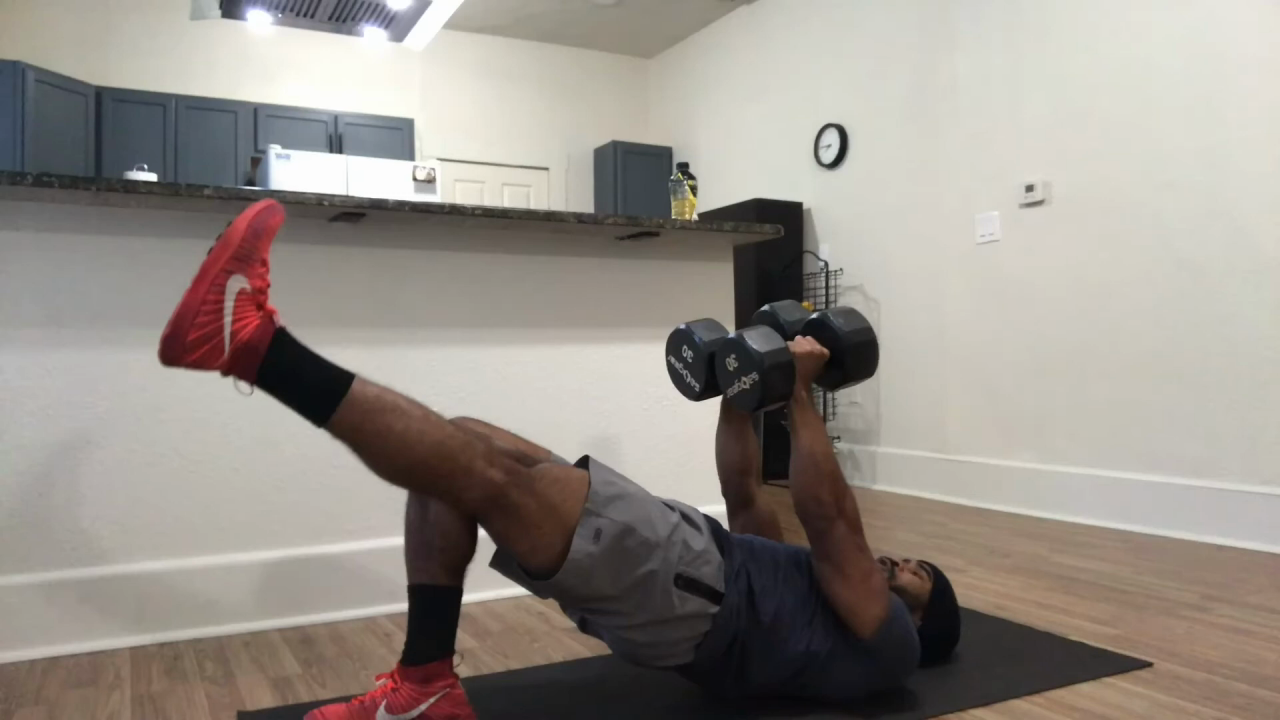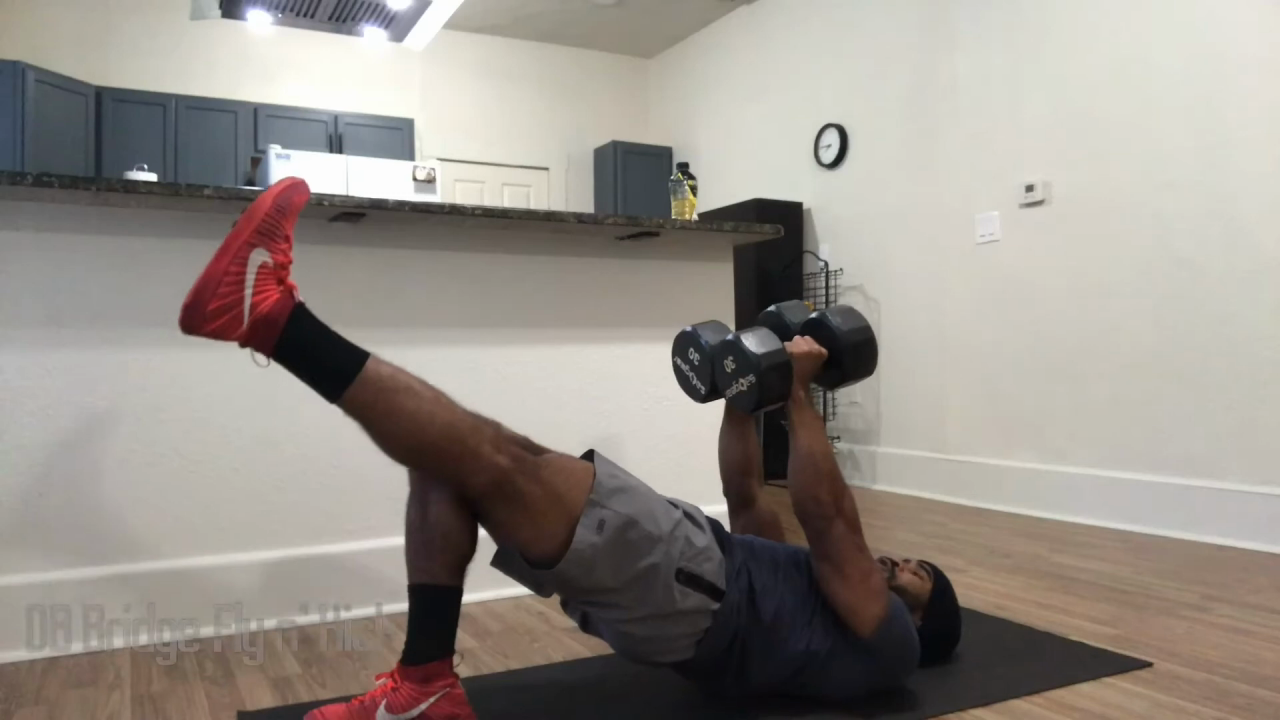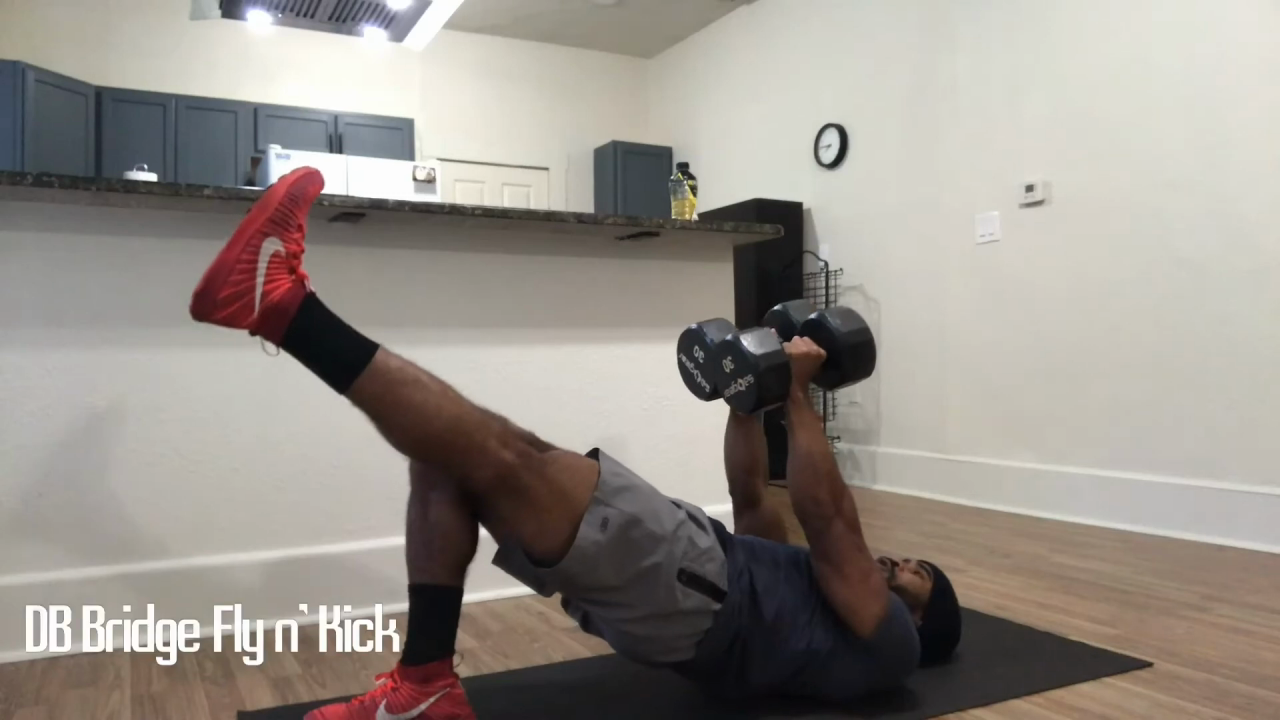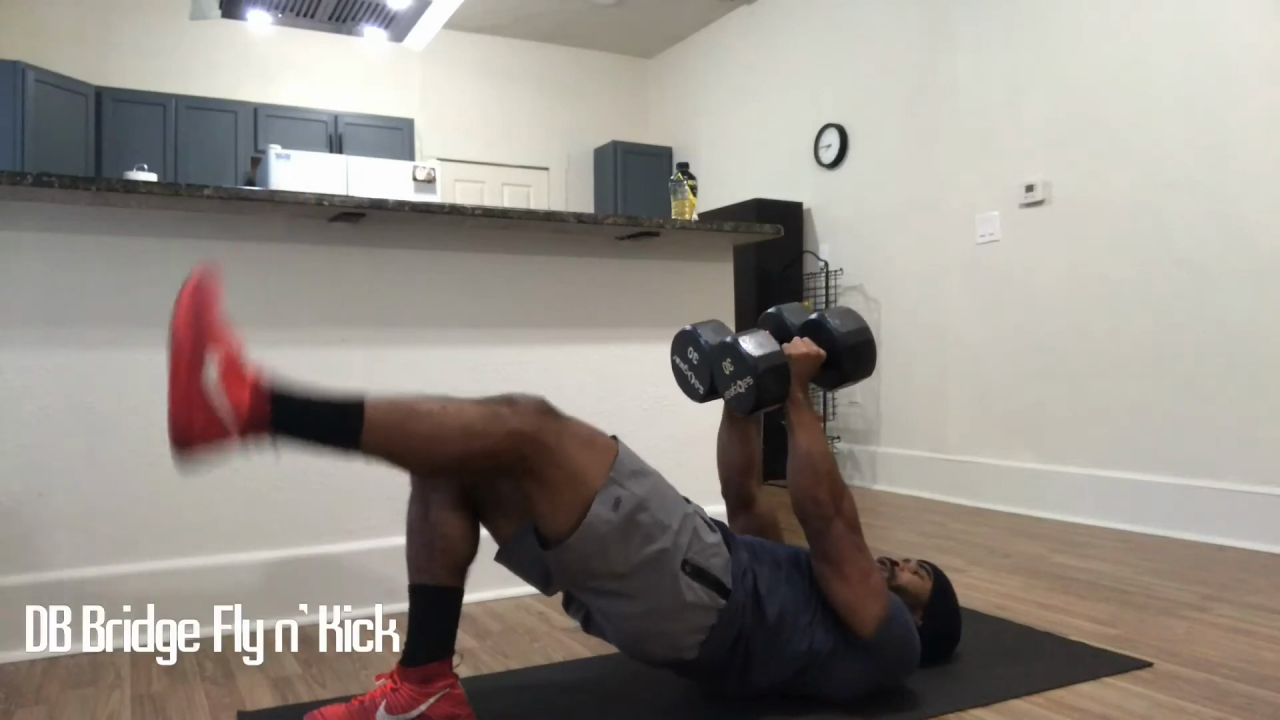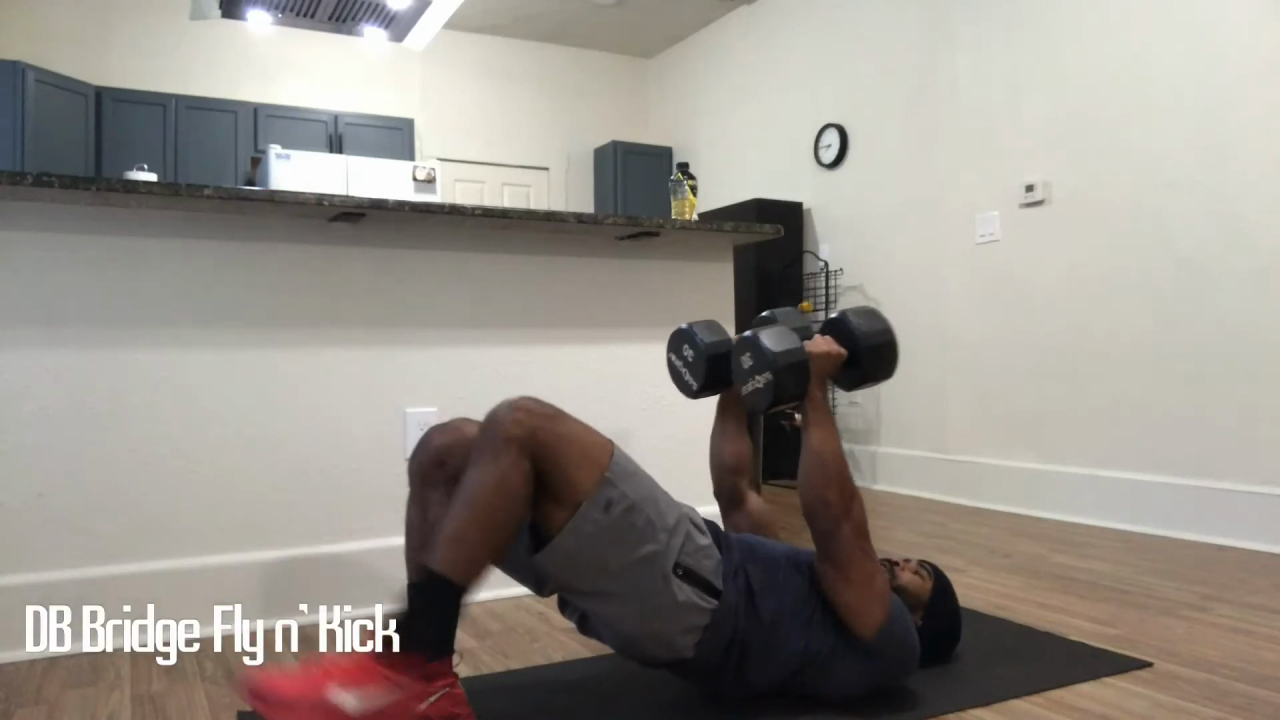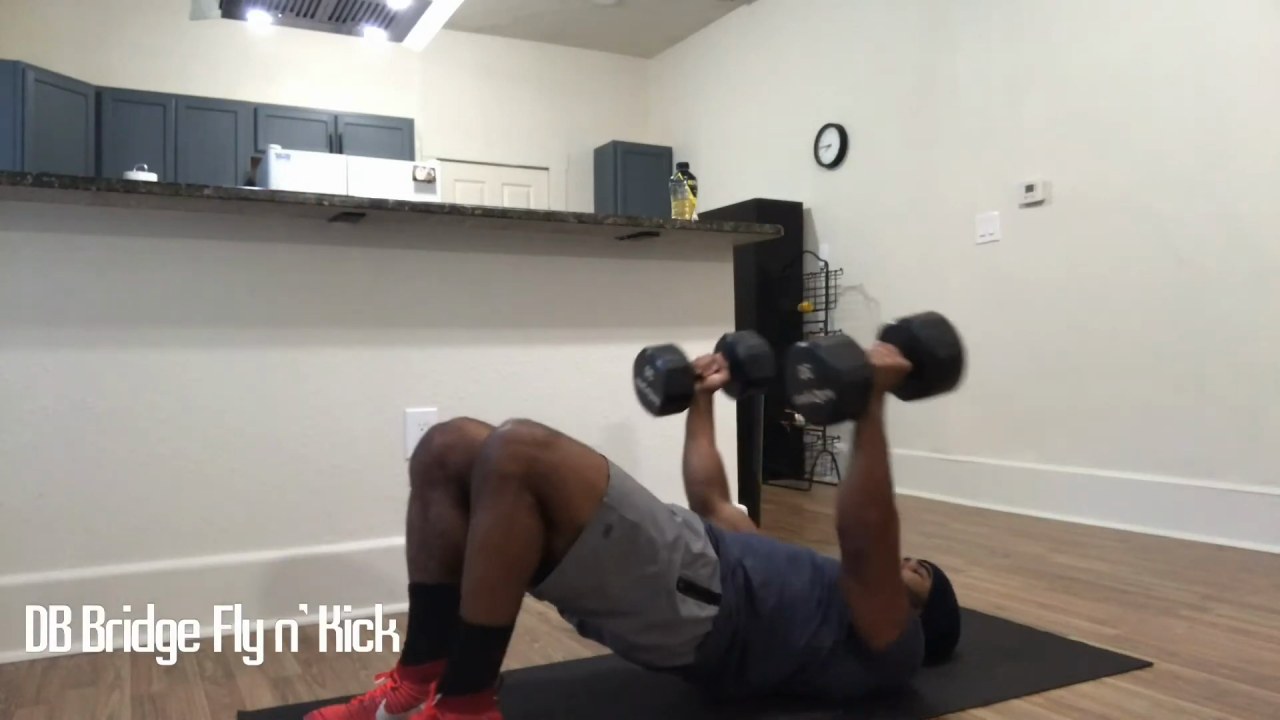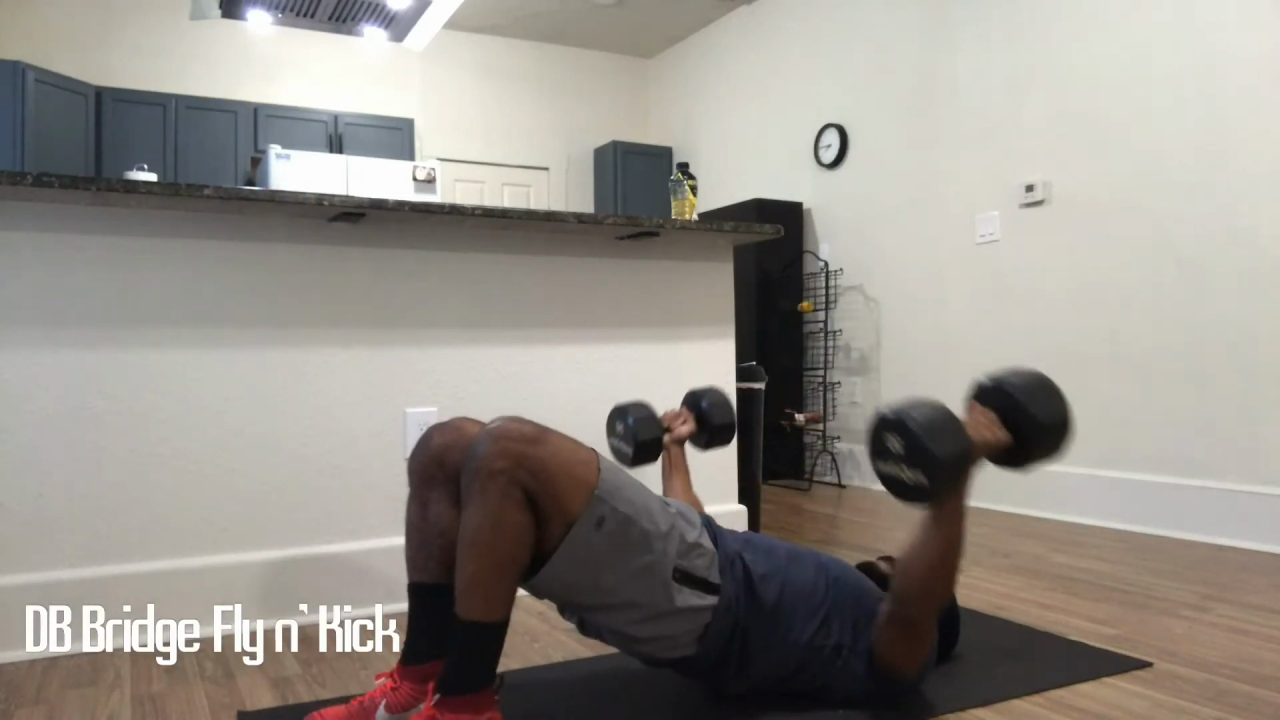
dt=0.3s
person 1, frame 1
left shoulder: (885, 642)
right shoulder: (809, 586)
left elbow: (831, 521)
right elbow: (744, 499)
left wrist: (801, 397)
left hip: (689, 592)
right hip: (660, 578)
left knee: (485, 472)
right knee: (457, 448)
left ankle: (250, 340)
person 1, frame 2
left shoulder: (884, 643)
right shoulder: (813, 591)
left elbow: (828, 517)
right elbow: (745, 497)
left wrist: (798, 396)
left hip: (688, 588)
right hip: (655, 581)
left knee: (489, 458)
right knee: (451, 462)
left ankle: (270, 316)
person 1, frame 3
left shoulder: (885, 643)
right shoulder: (814, 588)
left elbow: (828, 519)
right elbow: (751, 499)
left wrist: (797, 396)
left hip: (688, 591)
right hip: (655, 583)
left knee: (497, 454)
right knee: (447, 461)
left ankle: (278, 304)
person 1, frame 4
left shoulder: (888, 641)
right shoulder: (823, 597)
left elbow: (828, 520)
right elbow: (745, 501)
left wrist: (800, 399)
left hip: (697, 590)
right hip: (665, 581)
left knee: (525, 425)
right knee: (453, 467)
left ankle: (253, 406)
person 1, frame 5
left shoulder: (886, 643)
right shoulder: (809, 584)
left elbow: (837, 522)
right elbow: (736, 491)
left wrist: (815, 394)
right wrist: (738, 391)
left hip: (687, 595)
right hip: (659, 576)
left knee: (523, 423)
right knee: (446, 447)
person 1, frame 6
left shoulder: (888, 646)
right shoulder: (814, 586)
left elbow: (868, 545)
right elbow: (712, 503)
left wrist: (869, 409)
right wrist: (702, 403)
left hip: (688, 597)
left knee: (517, 453)
right knee: (449, 449)
person 1, frame 7
left shoulder: (886, 653)
right shoulder: (818, 587)
left elbow: (918, 607)
left wrist: (954, 476)
right wrist: (676, 454)
left hip: (692, 597)
left knee: (506, 452)
right knee: (447, 449)
